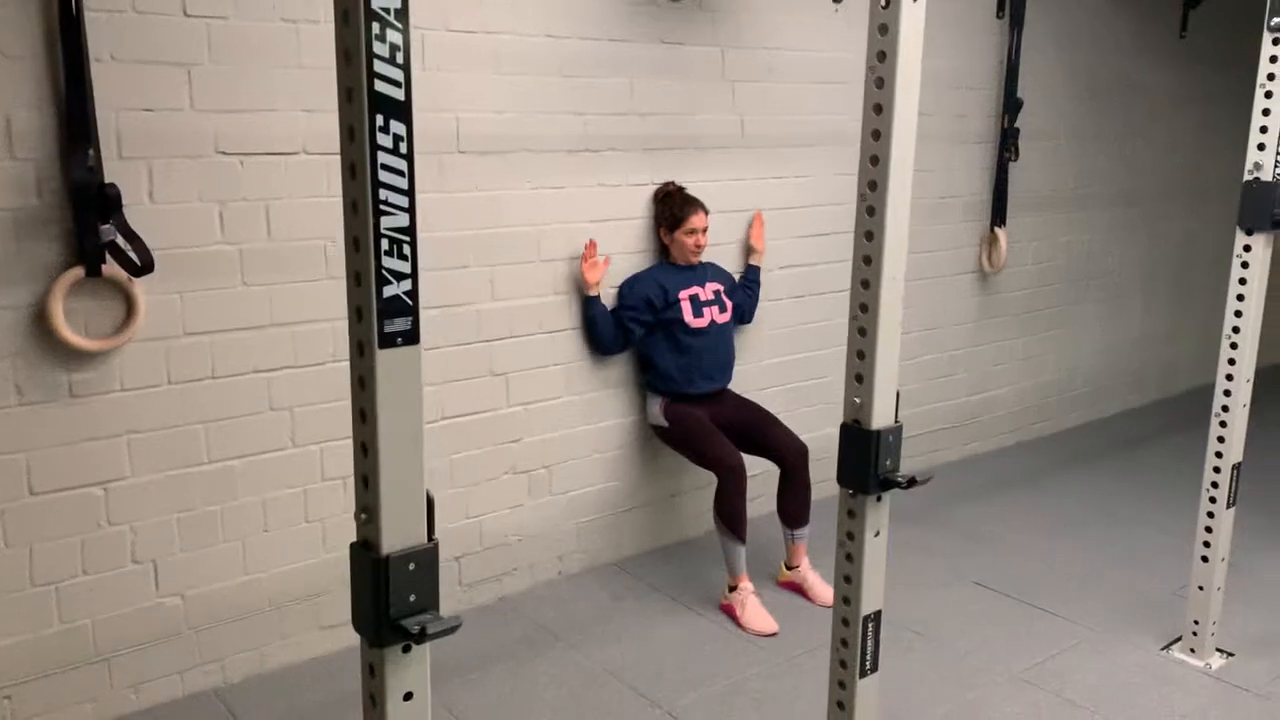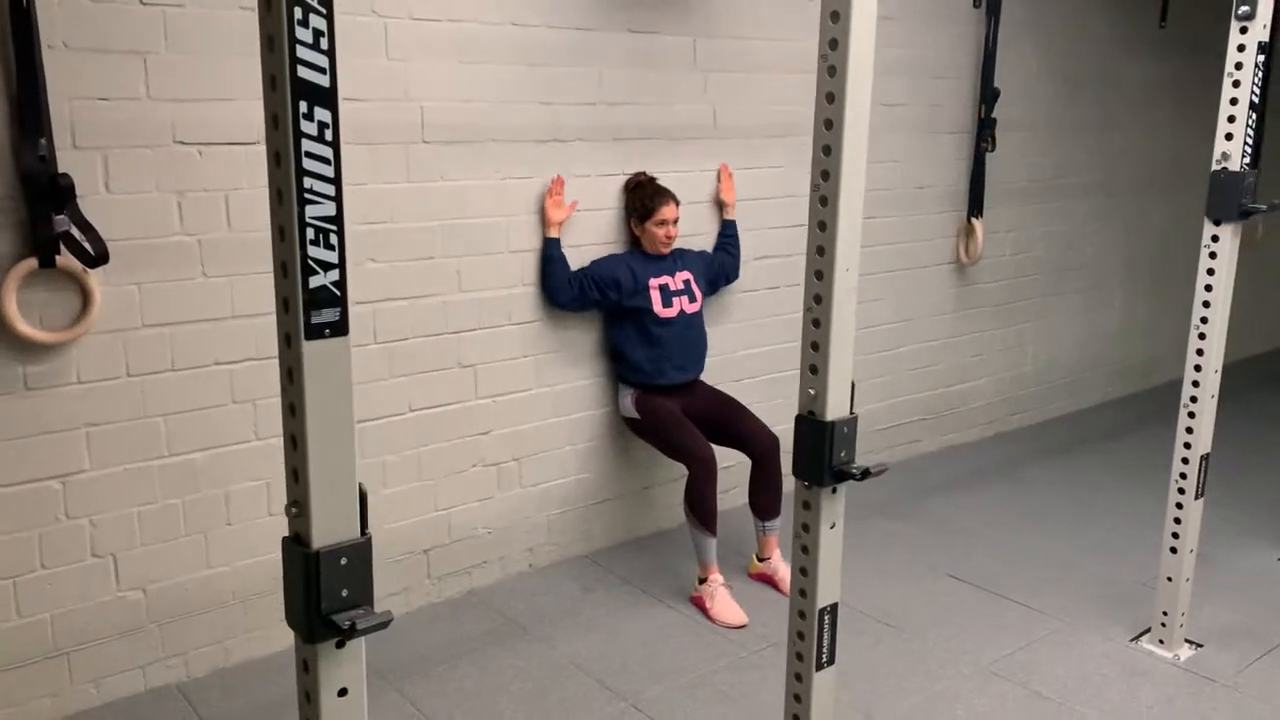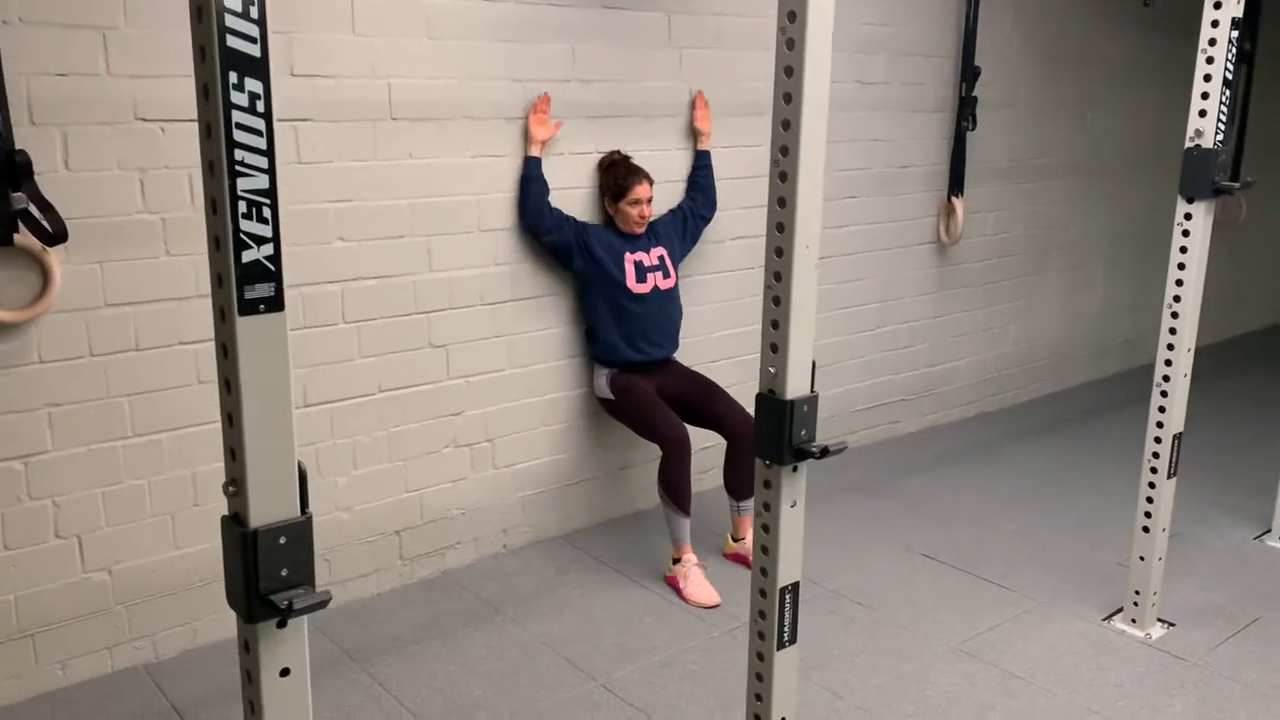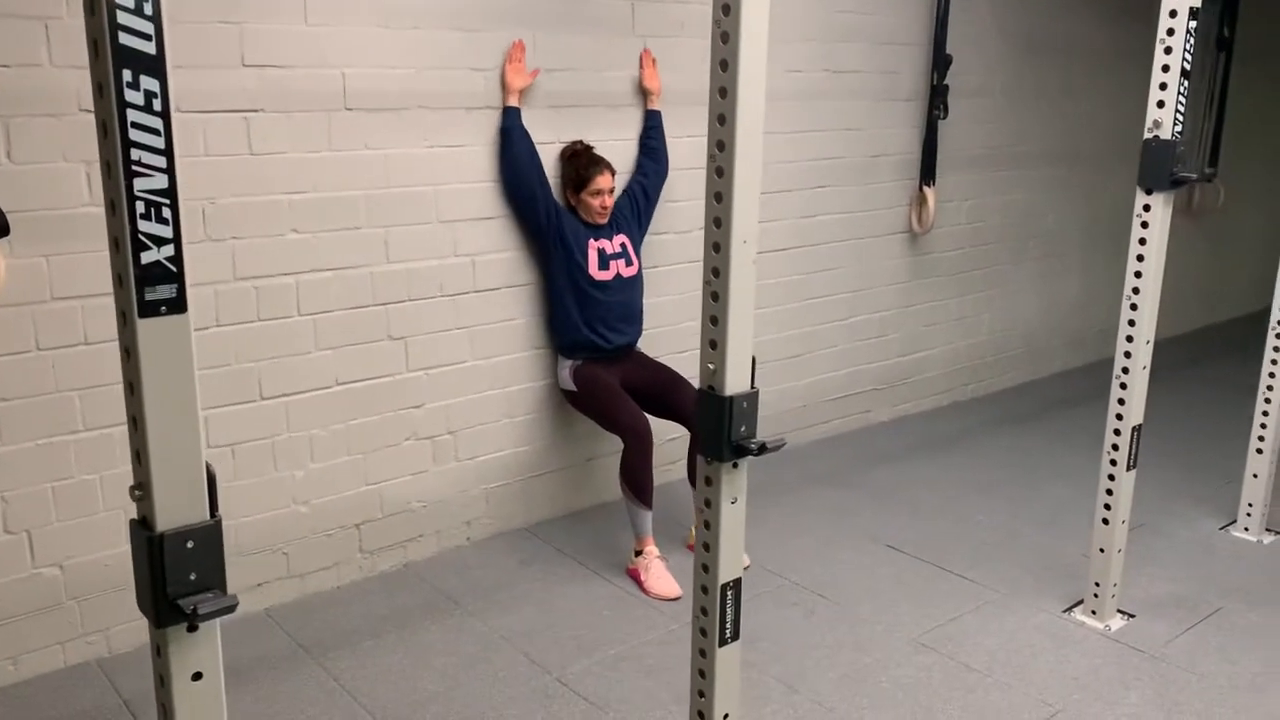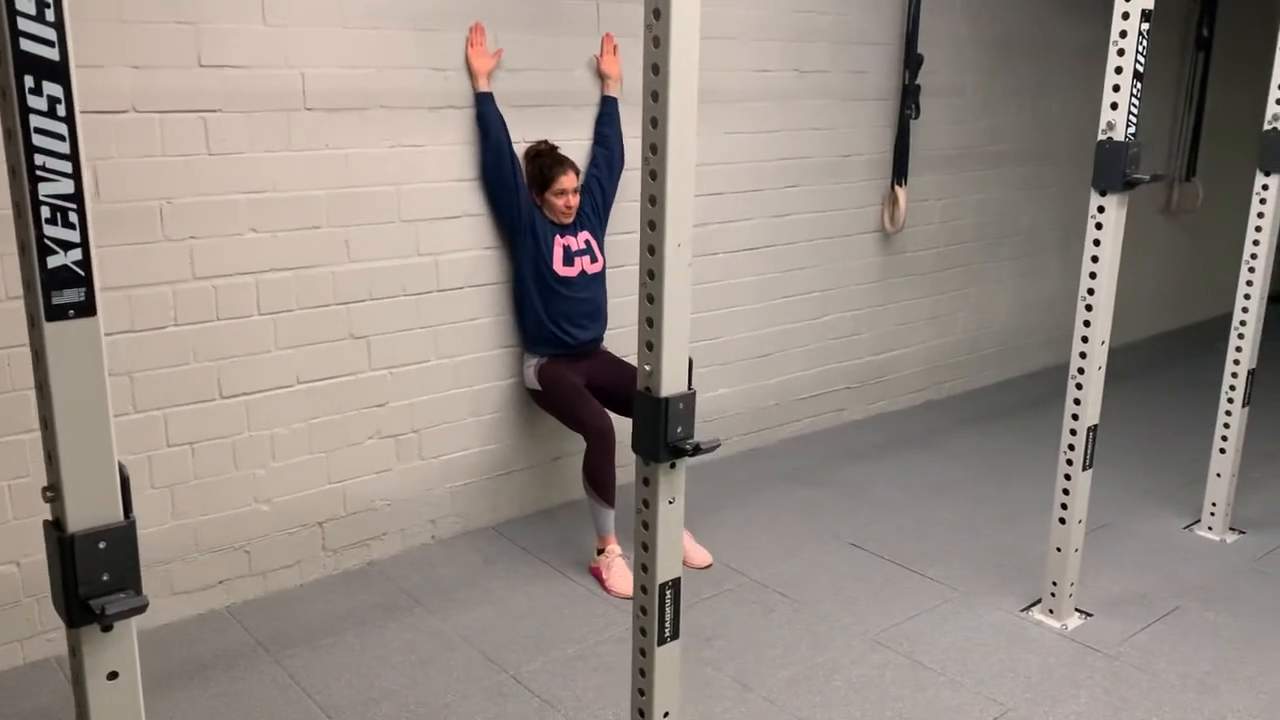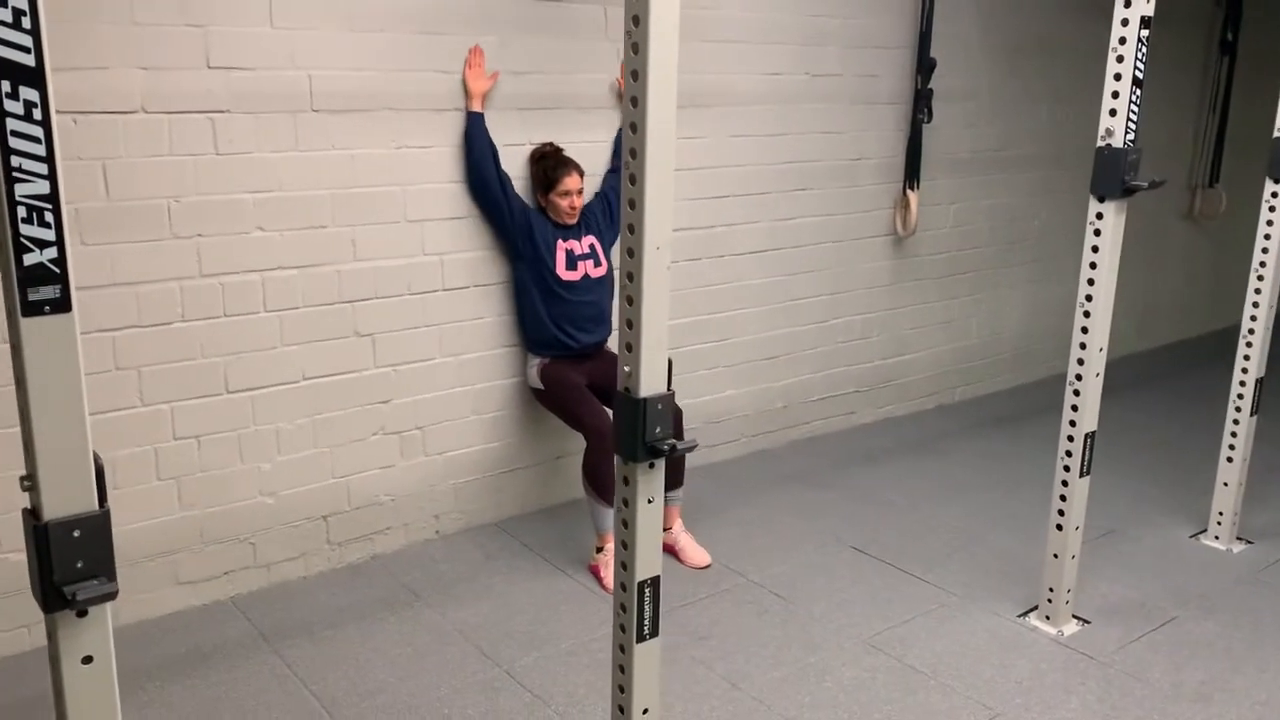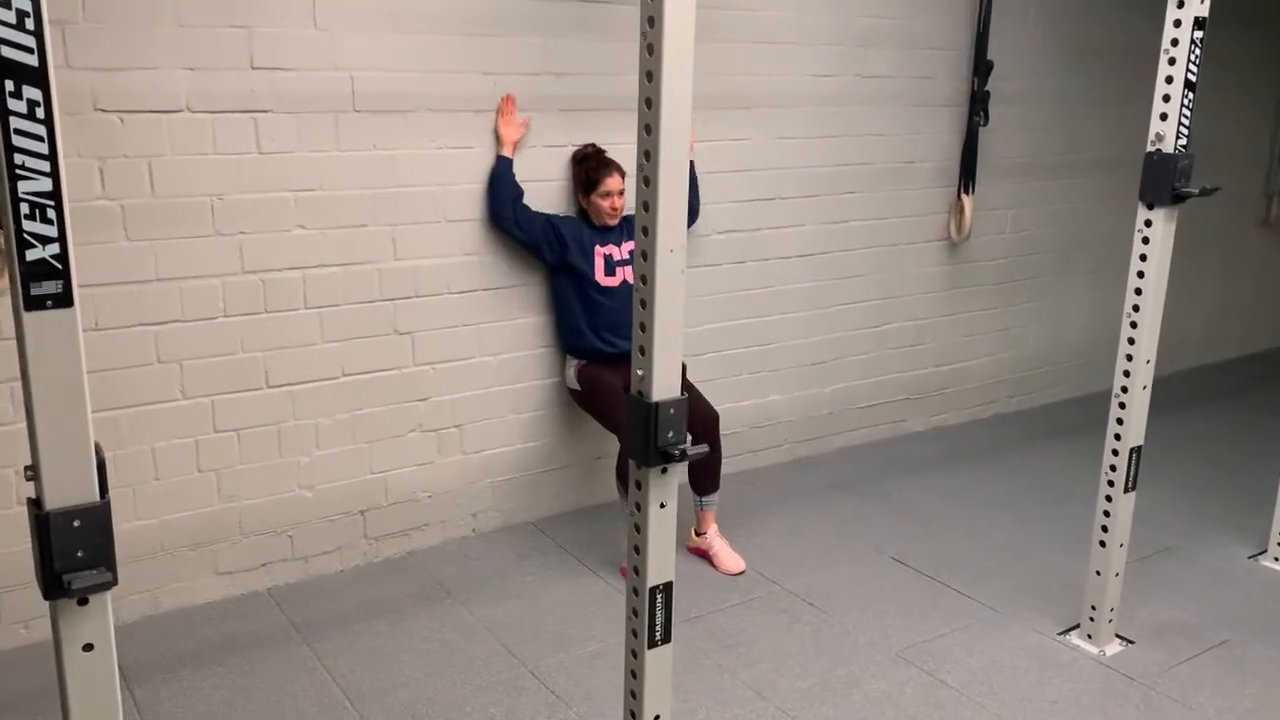
dt=0.7s
person 1, frame 1
left shoulder: (716, 276)
right shoulder: (648, 286)
left elbow: (743, 312)
right elbow: (610, 341)
left wrist: (755, 257)
right wrist: (593, 292)
left hip: (721, 398)
right hip: (674, 407)
left knee: (794, 452)
right knee: (731, 467)
left ankle: (796, 566)
right ankle: (738, 591)
person 1, frame 2
left shoulder: (691, 262)
right shoulder: (619, 271)
left elbow: (728, 266)
right elbow: (563, 292)
left wrist: (728, 212)
right wrist: (553, 231)
left hip: (693, 389)
right hip: (645, 398)
left knee: (766, 444)
right knee: (701, 458)
left ankle: (767, 558)
right ankle: (708, 583)
person 1, frame 3
left shoulder: (666, 234)
right shoulder: (592, 243)
left elbow: (702, 203)
right elbow: (538, 219)
left wrist: (702, 140)
right wrist: (535, 149)
left hip: (667, 369)
right hip: (619, 377)
left knee: (742, 425)
right knee: (675, 439)
left ankle: (742, 537)
right ankle: (683, 562)
person 1, frame 4
left shoulder: (629, 216)
right shoulder: (557, 230)
left elbow: (654, 164)
right elbow: (521, 174)
left wrist: (652, 99)
right wrist: (513, 100)
left hip: (632, 358)
right hip: (583, 367)
left knee: (705, 415)
right knee: (638, 431)
right ankle: (645, 555)
person 1, frame 5
left shoulder: (590, 213)
right shoulder: (526, 225)
left elbow: (609, 153)
right elbow: (499, 157)
left wrist: (610, 84)
right wrist: (482, 83)
left hip: (596, 356)
right hip: (549, 365)
right knee: (599, 430)
right ankle: (607, 553)
person 1, frame 6
left shoulder: (598, 220)
right shoulder: (527, 230)
left elbow: (623, 168)
right elbow: (485, 177)
right wrist: (476, 105)
left hip: (599, 357)
right hip: (552, 366)
left knee: (668, 415)
right knee: (600, 430)
left ankle: (672, 528)
right ankle: (607, 551)
person 1, frame 7
left shoulder: (638, 229)
right shoulder: (565, 235)
left elbow: (687, 209)
right elbow: (507, 216)
right wrist: (507, 148)
right hip: (591, 367)
left knee: (706, 419)
left ankle: (706, 533)
